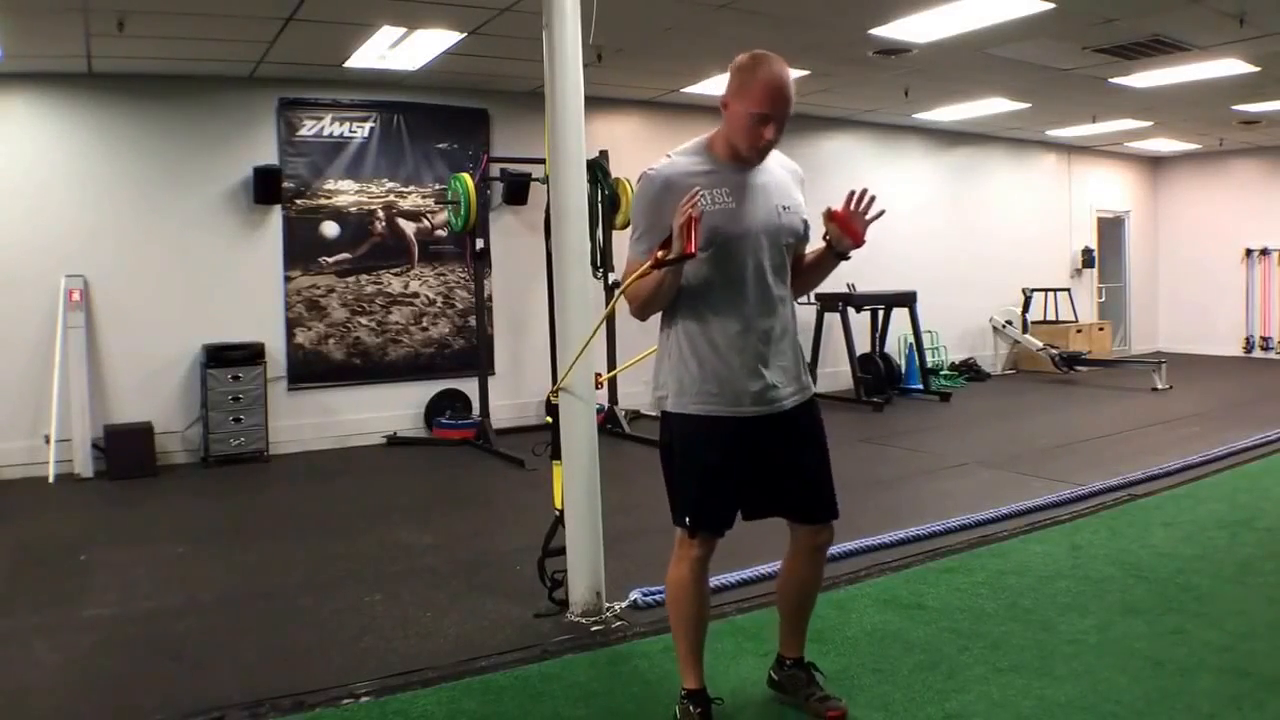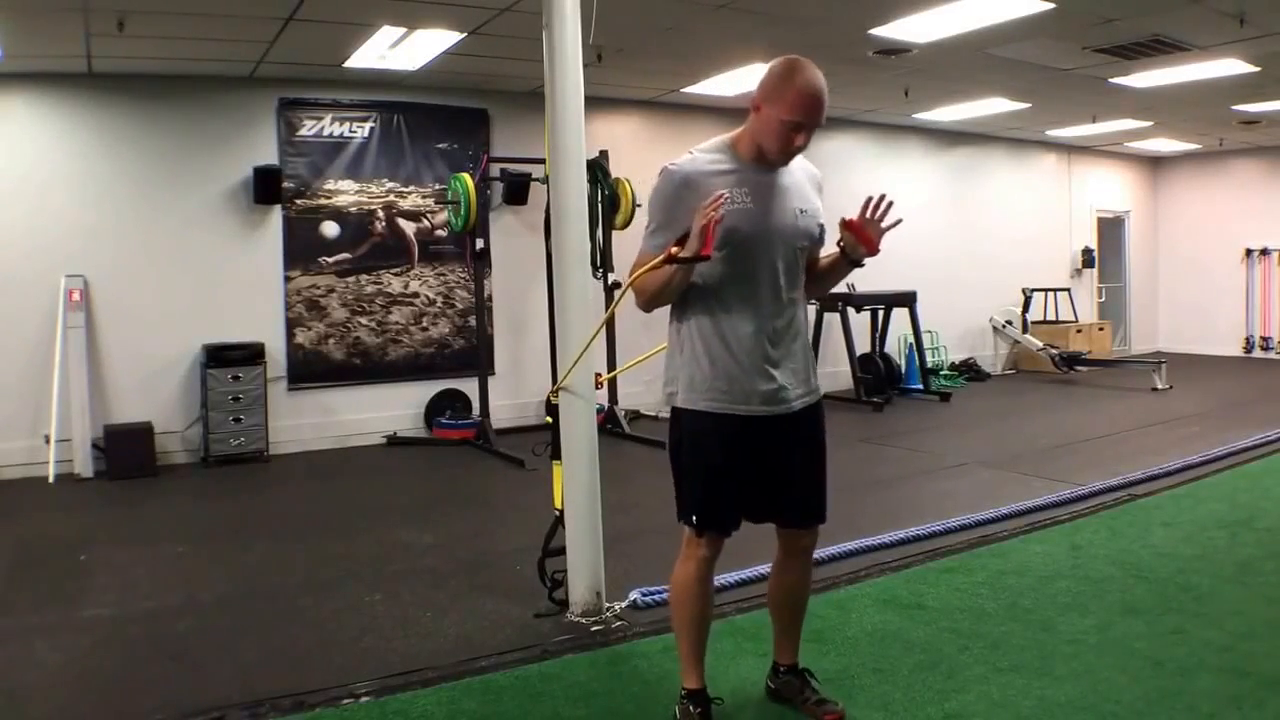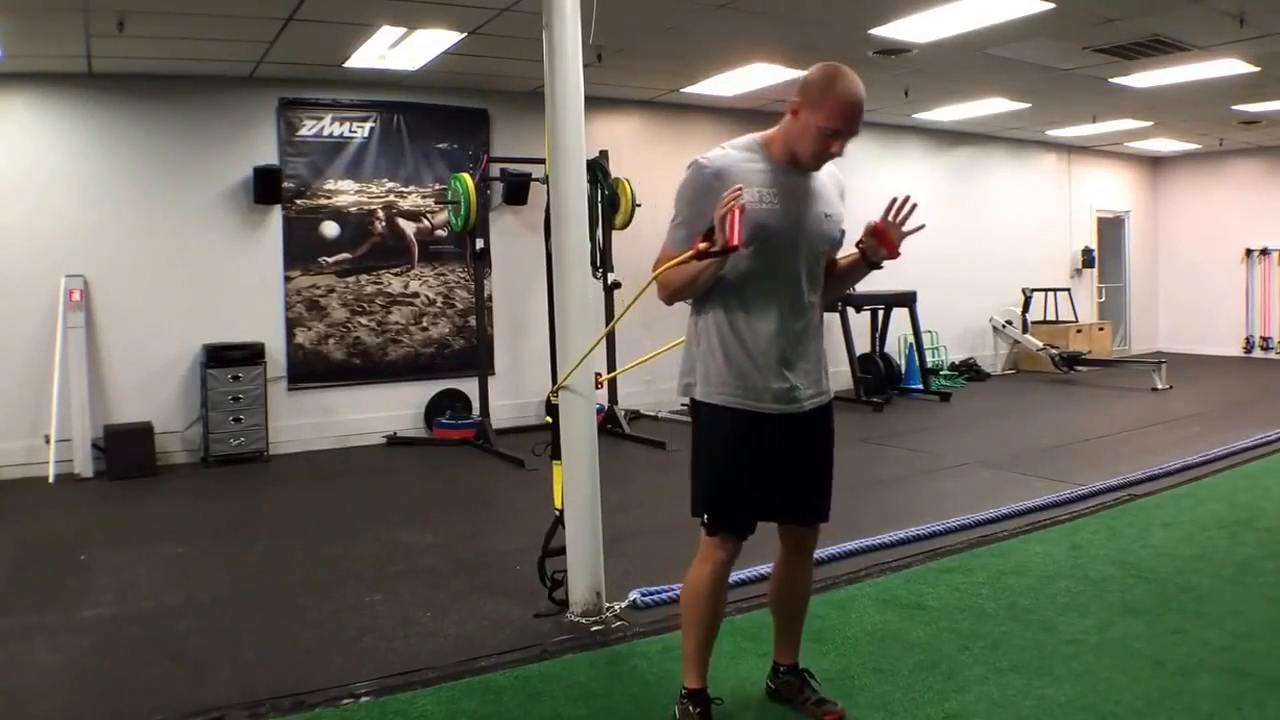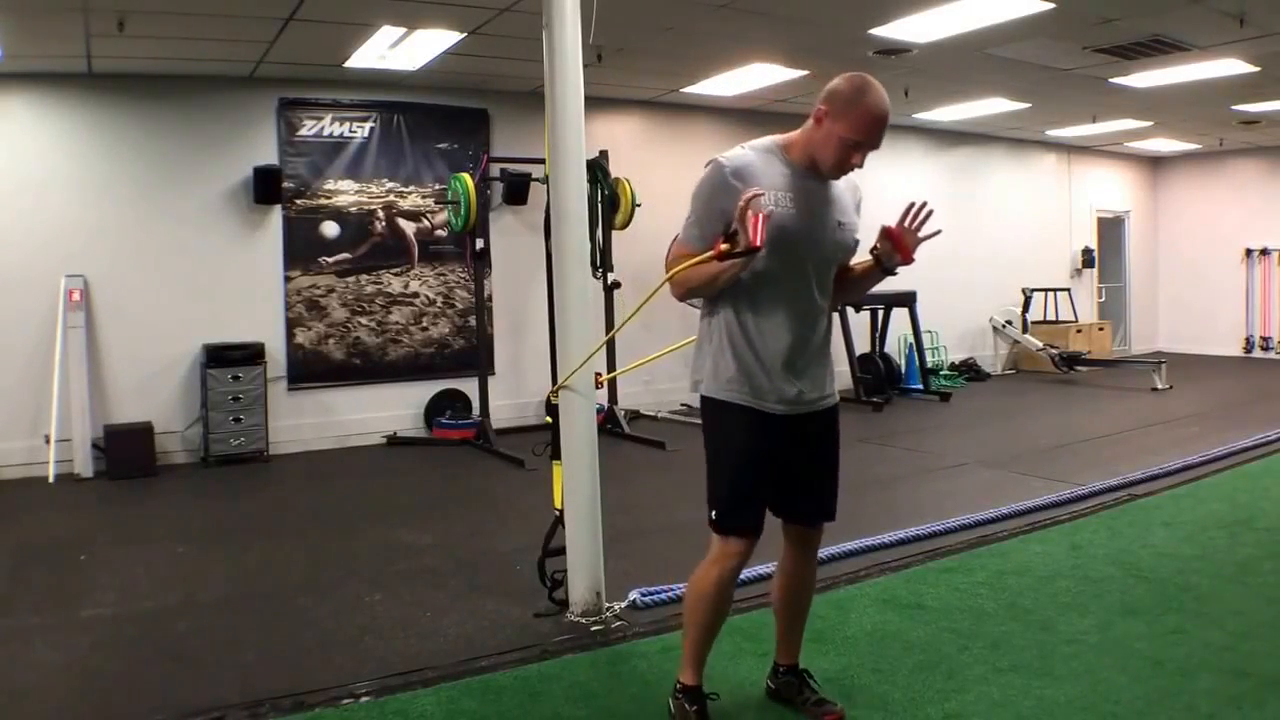
dt=0.2s
person 1, frame 1
left shoulder: (789, 176)
right shoulder: (668, 180)
right elbow: (638, 302)
left wrist: (836, 249)
right wrist: (674, 254)
left hip: (787, 393)
right hip: (701, 401)
left knee: (814, 531)
right knee: (696, 544)
left ankle: (792, 664)
person 1, frame 2
left shoulder: (808, 180)
right shoulder: (688, 176)
right elbow: (646, 293)
left wrist: (851, 255)
right wrist: (690, 254)
left hip: (795, 396)
right hip: (712, 400)
left knee: (800, 539)
right knee: (702, 544)
person 1, frame 3
left shoulder: (831, 185)
right shoulder: (715, 172)
right elbow: (667, 286)
left wrist: (869, 257)
right wrist: (718, 248)
left hip: (806, 395)
right hip: (729, 396)
left knee: (802, 538)
right knee: (720, 544)
person 1, frame 4
left shoulder: (846, 195)
right shoulder: (734, 172)
right elbow: (682, 283)
left wrist: (885, 261)
right wrist: (741, 252)
left hip: (812, 395)
right hip: (738, 393)
left knee: (805, 537)
right knee: (732, 545)
